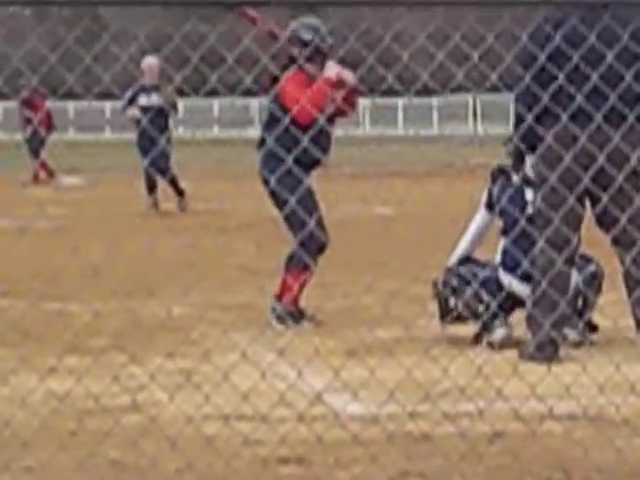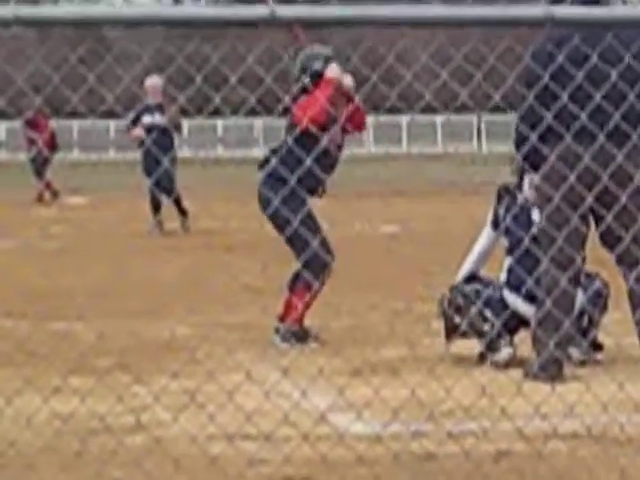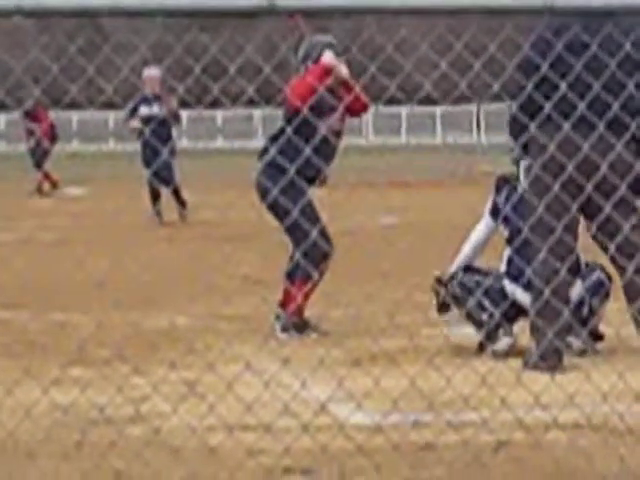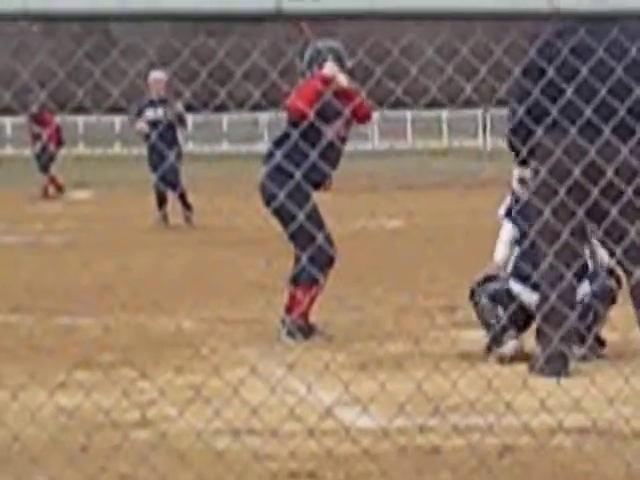
dt=0.5s
person 1, frame 1
left shoulder: (551, 26)
left elbow: (530, 92)
left wrist: (529, 147)
left hip: (561, 141)
left knee: (554, 242)
left ankle: (543, 339)
person 1, frame 2
left shoulder: (553, 44)
left elbow: (533, 111)
left wrist: (530, 165)
left hip: (565, 159)
left knee: (559, 261)
left ankle: (548, 358)
person 1, frame 3
left shoulder: (553, 32)
left elbow: (524, 95)
left wrist: (525, 148)
left hip: (553, 147)
left knee: (550, 250)
left ankle: (547, 348)
person 1, frame 4
left shoulder: (559, 35)
left elbow: (525, 98)
left wrist: (522, 155)
left hip: (561, 152)
left knee: (558, 254)
left ankle: (553, 353)
person 2, frame 1
left shoulder: (316, 79)
right shoulder: (294, 79)
left elbow: (346, 108)
right elbow: (305, 115)
left wrist: (347, 84)
right wrist: (326, 79)
left hip: (294, 170)
right hip: (281, 169)
left knee: (312, 238)
right knee: (311, 238)
left ankle: (284, 302)
right ankle: (286, 307)
person 2, frame 2
left shoulder: (333, 104)
right shoulder: (307, 103)
left elbow: (358, 124)
right elbow: (313, 118)
left wrist: (348, 93)
right wrist: (330, 84)
left hip: (291, 192)
right hip: (280, 191)
left knee: (315, 257)
right knee: (318, 258)
left ankle: (288, 322)
right ankle: (290, 326)
person 2, frame 3
left shoulder: (335, 94)
right shoulder: (307, 89)
left elbow: (361, 106)
right elbow: (294, 97)
left wrist: (345, 80)
right wrist: (322, 68)
left hip: (292, 182)
right hip: (279, 179)
left knee: (310, 246)
right knee: (317, 247)
left ankle: (288, 312)
right ankle: (290, 318)
person 2, frame 4
left shoulder: (339, 98)
right shoulder: (310, 91)
left elbow: (364, 115)
right elbow: (295, 109)
left wrist: (347, 88)
right wrist: (323, 79)
left hip: (296, 186)
right hip: (283, 184)
left knee: (312, 250)
right knee: (320, 252)
left ankle: (293, 317)
right ankle: (295, 322)
person 3, frame 1
left shoulder: (500, 179)
left elbow: (477, 230)
left wrist: (451, 267)
left hip: (512, 285)
right knee: (590, 268)
left ankle: (493, 321)
right ankle: (576, 322)
person 3, frame 2
left shoulder: (506, 199)
left elbow: (482, 250)
left wrist: (456, 287)
left hip: (518, 306)
left knee: (462, 291)
right knee: (597, 285)
left ankle: (497, 341)
right ankle: (580, 342)
person 3, frame 3
left shoulder: (505, 189)
left elbow: (475, 243)
left wrist: (448, 278)
left hip: (517, 295)
left knee: (458, 280)
right knee: (599, 275)
left ankle: (496, 332)
right ankle: (581, 332)
person 3, frame 4
left shoulder: (518, 198)
left elbow: (501, 259)
right elbow: (605, 263)
left hip: (526, 295)
right hip: (575, 296)
left knee: (482, 289)
right knee: (609, 279)
left ankle: (506, 336)
right ankle: (584, 338)
person 4, frame 1
left shoulder: (163, 88)
right shoulder: (137, 90)
left elbow: (173, 110)
right elbow: (126, 107)
left wrist: (169, 101)
right wrist: (131, 112)
left hip: (162, 133)
right hip: (144, 134)
left knee: (163, 167)
right knee: (149, 167)
left ankle: (180, 194)
right ankle: (152, 200)
person 4, frame 2
left shoulder: (167, 108)
right shoulder: (141, 110)
left elbow: (177, 129)
right elbow: (130, 128)
left wrist: (171, 120)
right wrist: (135, 132)
left hip: (167, 153)
right hip: (149, 153)
left knee: (168, 186)
right knee: (154, 186)
left ankle: (183, 214)
right ankle: (157, 220)
person 4, frame 3
left shoulder: (167, 99)
right shoulder: (139, 101)
left elbow: (176, 121)
right elbow: (129, 118)
left wrist: (171, 109)
right wrist: (133, 123)
left hip: (165, 143)
right hip: (148, 144)
left knee: (167, 176)
right knee: (152, 176)
left ankle: (181, 205)
right ankle: (156, 210)
person 4, frame 4
left shoulder: (172, 103)
right shoulder: (144, 104)
left elbow: (183, 124)
right elbow: (136, 120)
left wrist: (175, 112)
right wrist: (138, 125)
left hip: (171, 147)
right hip: (154, 147)
left knee: (173, 179)
right knee: (159, 180)
left ankle: (187, 208)
right ankle: (162, 214)
